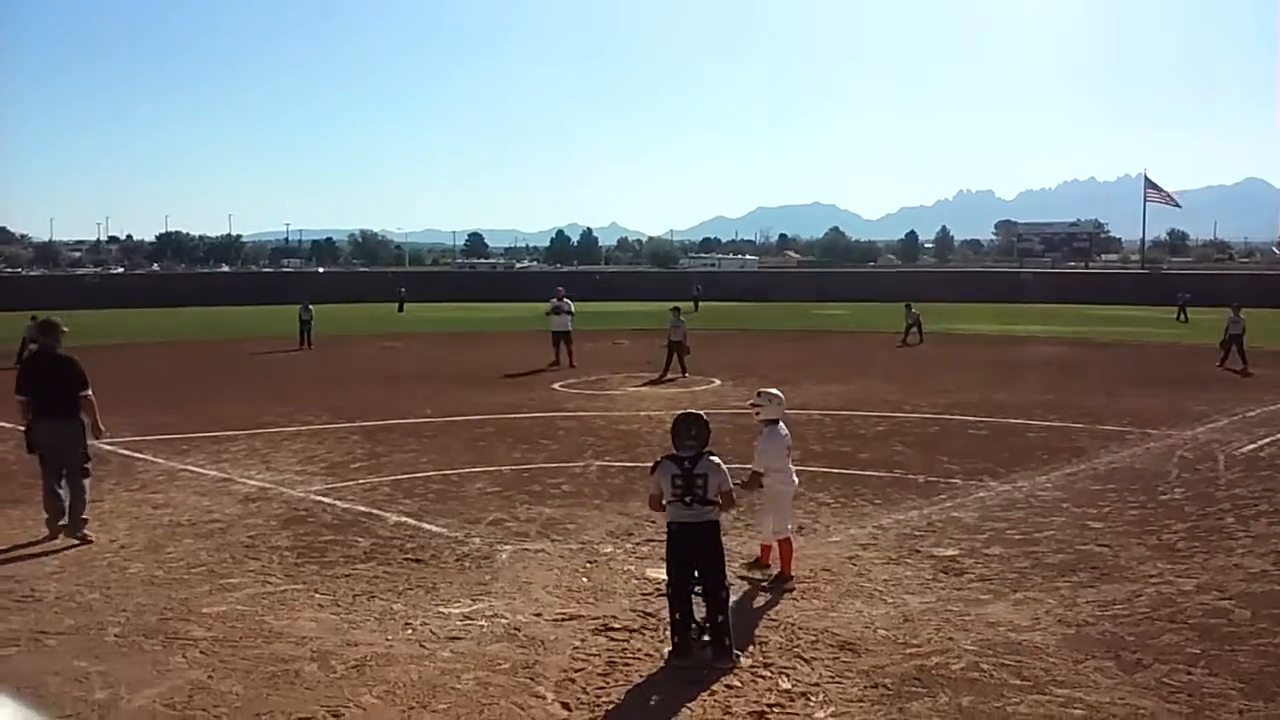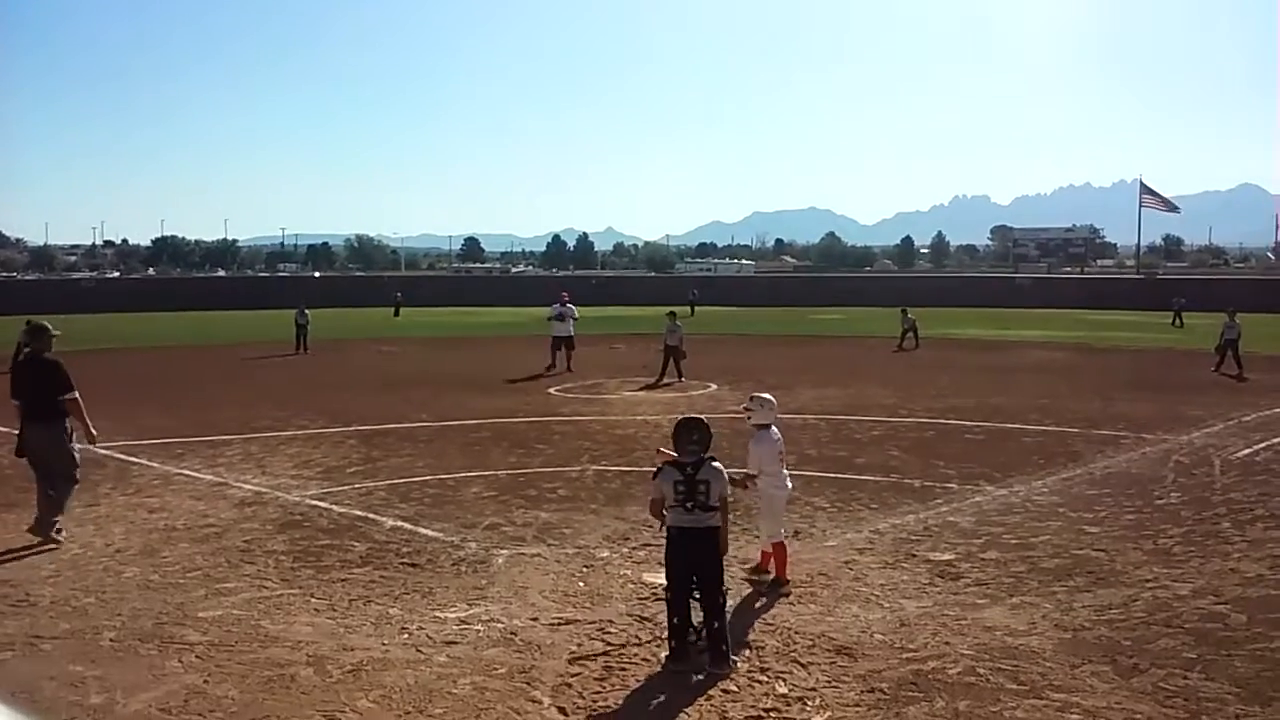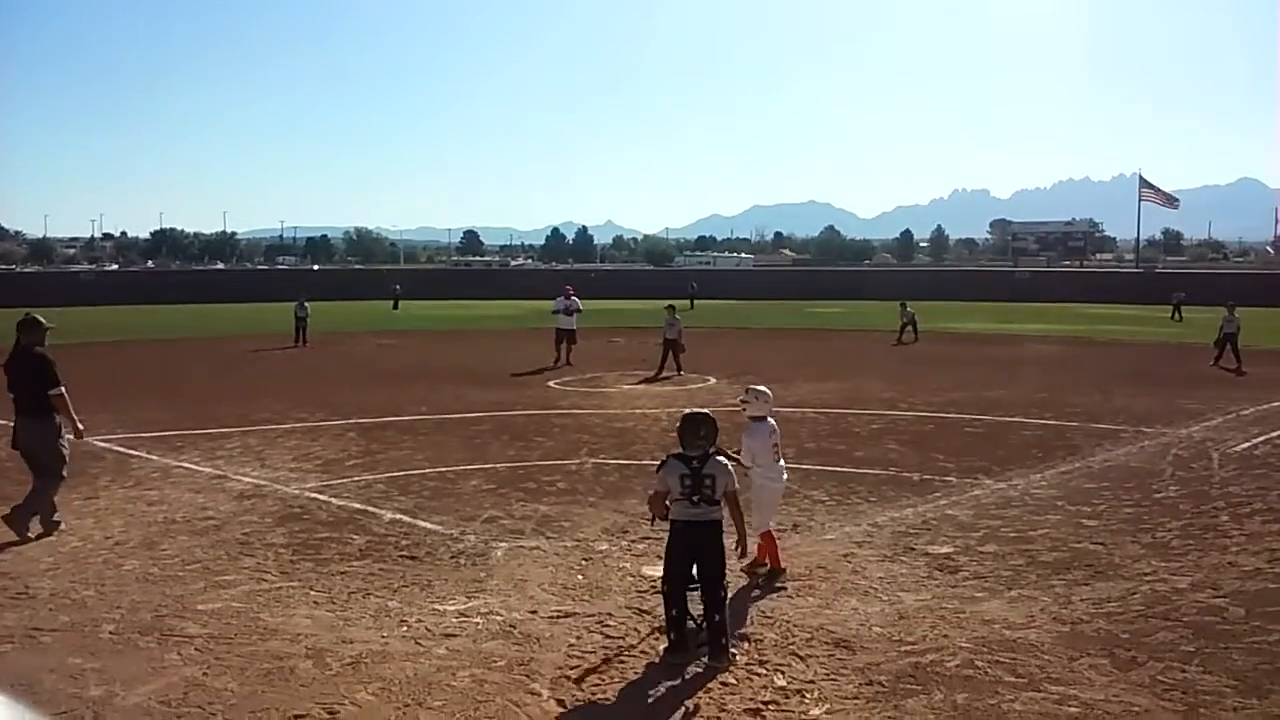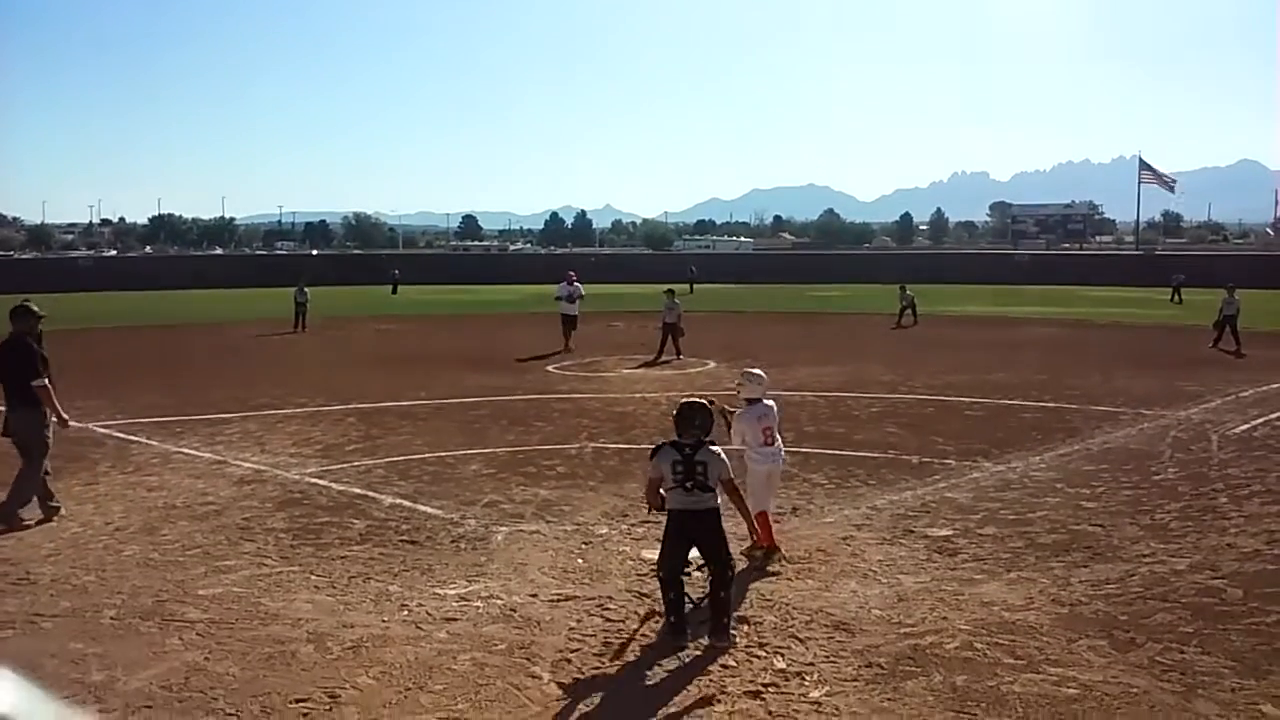
dt=0.2s
person 1, frame 1
left shoulder: (663, 467)
right shoulder: (715, 465)
left elbow: (654, 504)
right elbow: (729, 502)
left hip: (678, 533)
right hip: (708, 533)
left knee: (679, 592)
right knee: (716, 593)
left ankle: (682, 649)
right ankle: (723, 651)
person 1, frame 2
left shoulder: (665, 472)
right shoulder: (716, 471)
left elbow: (655, 510)
right elbow: (723, 510)
right wrist: (723, 538)
left hip: (678, 538)
right hip: (708, 538)
left knee: (677, 597)
right knee: (713, 599)
left ankle: (680, 654)
right ankle: (719, 657)
person 1, frame 3
left shoulder: (670, 465)
right shoulder: (721, 466)
left elbow: (656, 503)
right elbow: (733, 504)
right wrist: (742, 536)
left hip: (681, 532)
right hip: (710, 532)
left knee: (674, 589)
right knee: (714, 592)
left ankle: (678, 647)
right ankle: (718, 651)
person 1, frame 4
left shoulder: (663, 453)
right shoulder: (715, 455)
left elbow: (651, 492)
right elbow: (732, 491)
left wrist: (662, 503)
right wrist: (749, 521)
left hip: (678, 520)
right hip: (708, 519)
left knee: (668, 573)
right knee: (722, 572)
left ankle: (677, 629)
right ankle: (720, 631)
person 2, frame 1
left shoulder: (27, 364)
right shoulder: (67, 362)
left elbow: (22, 400)
right elbow: (85, 396)
left wrist: (30, 423)
right wrist: (96, 422)
left hip: (40, 427)
right hip: (67, 425)
left knee: (50, 478)
right knee: (78, 473)
left ankle: (55, 523)
right ankle: (77, 525)
person 2, frame 2
left shoulder: (19, 368)
right shoulder: (53, 365)
left elbow: (18, 403)
right elbow: (71, 399)
right wrist: (87, 427)
left hip: (30, 431)
right hip: (55, 429)
left knee: (45, 481)
right knee: (67, 477)
left ankle: (51, 527)
right ankle: (46, 524)
person 2, frame 3
right shoulder: (41, 359)
right elbow: (57, 394)
right wrist: (74, 422)
left hip: (23, 424)
right hip: (45, 423)
left knee: (42, 475)
right knee: (54, 474)
left ankle: (49, 519)
right ankle: (19, 516)
person 2, frame 4
right shoulder: (29, 348)
right elbow: (40, 385)
right wrist: (58, 412)
right hip: (32, 412)
left knee: (35, 461)
right knee: (35, 464)
left ankle: (49, 504)
person 3, frame 1
left shoulder: (767, 438)
right shoulder: (780, 429)
left elbow: (758, 471)
left wrist: (748, 485)
right wrist: (759, 482)
left hip: (779, 487)
right hip: (777, 483)
left knee: (780, 530)
right knee: (766, 522)
left ankle: (786, 575)
right ankle: (763, 560)
person 3, frame 2
left shoulder: (757, 441)
right shoulder: (774, 433)
left elbow: (752, 473)
left wrist: (739, 482)
right wrist: (746, 480)
left hip: (771, 491)
right hip: (778, 486)
left knee: (774, 534)
right knee: (766, 529)
left ankle: (782, 580)
right ankle: (763, 567)
person 3, frame 3
left shoulder: (750, 434)
right shoulder: (771, 425)
left elbow: (747, 464)
left wrist: (734, 458)
right wrist: (744, 452)
left hip: (763, 483)
right hip: (777, 479)
left knee: (762, 525)
right knee: (763, 521)
left ankle: (776, 568)
right ankle: (760, 561)
person 3, frame 4
left shoulder: (741, 417)
right shoulder: (771, 406)
left elbow: (736, 442)
left wrist: (727, 419)
left hip: (757, 465)
right hip: (776, 462)
left knee: (757, 506)
right knee: (765, 504)
left ankle: (771, 546)
right ankle: (759, 543)
